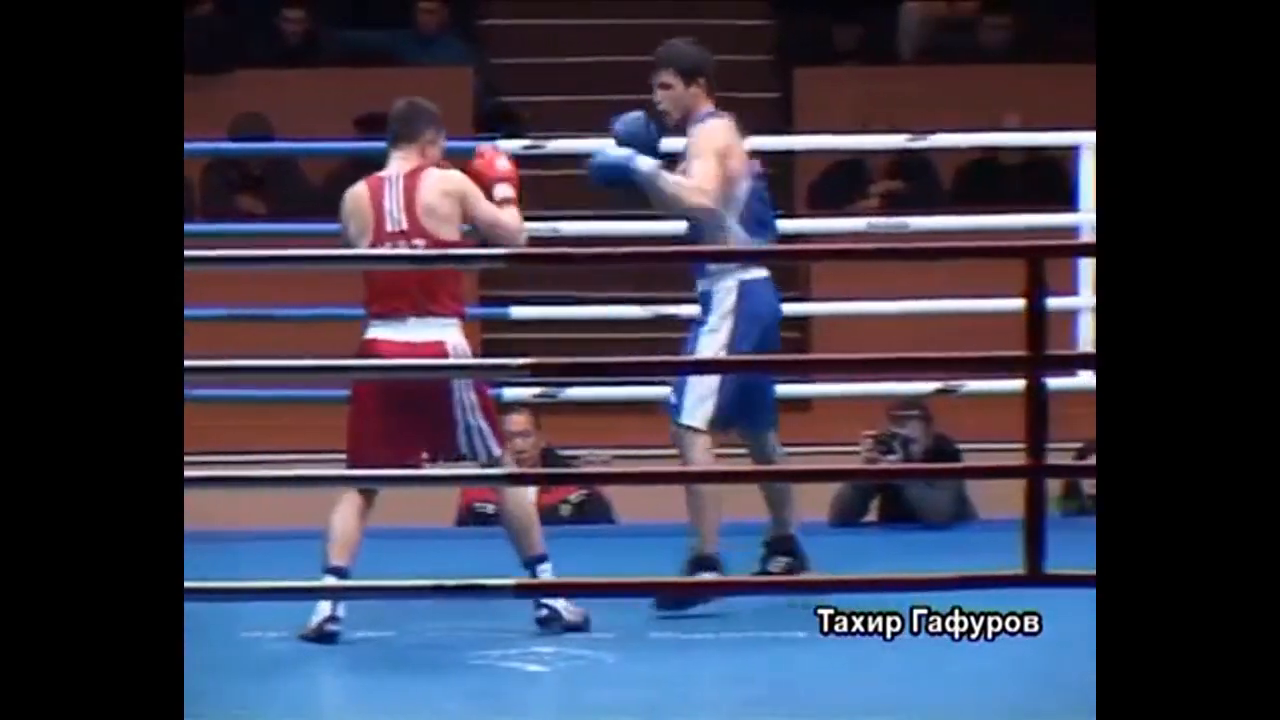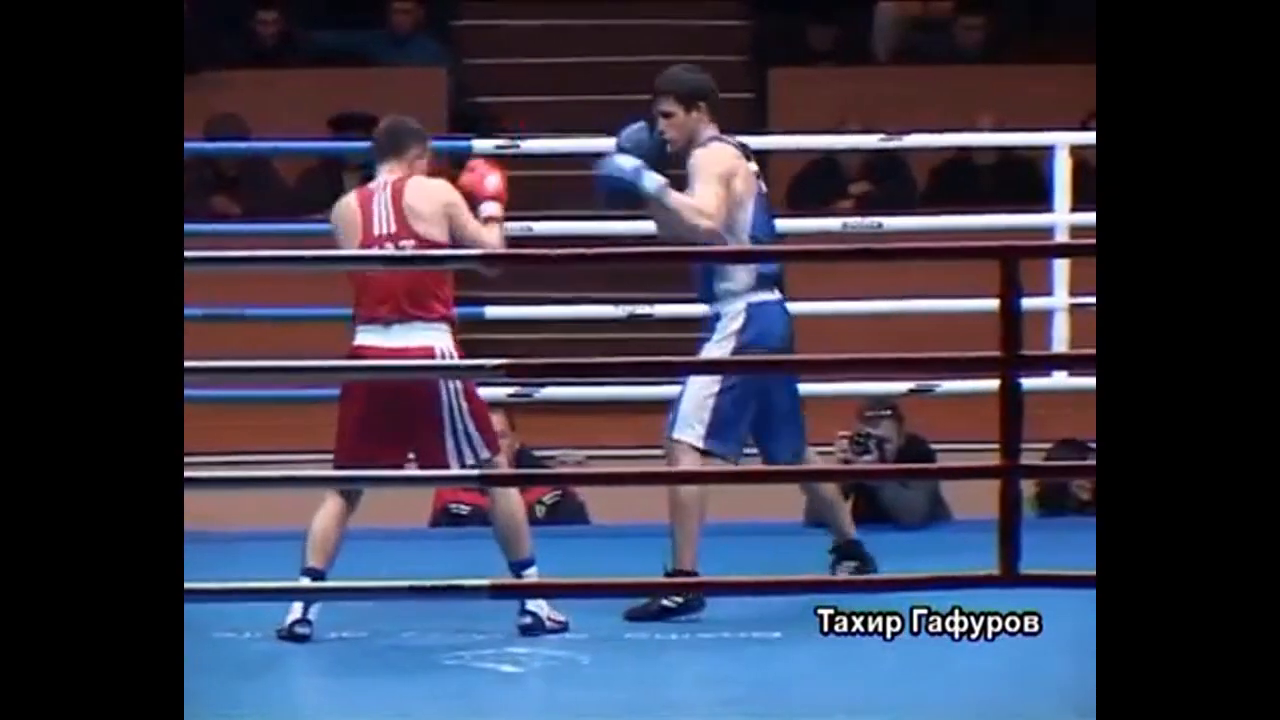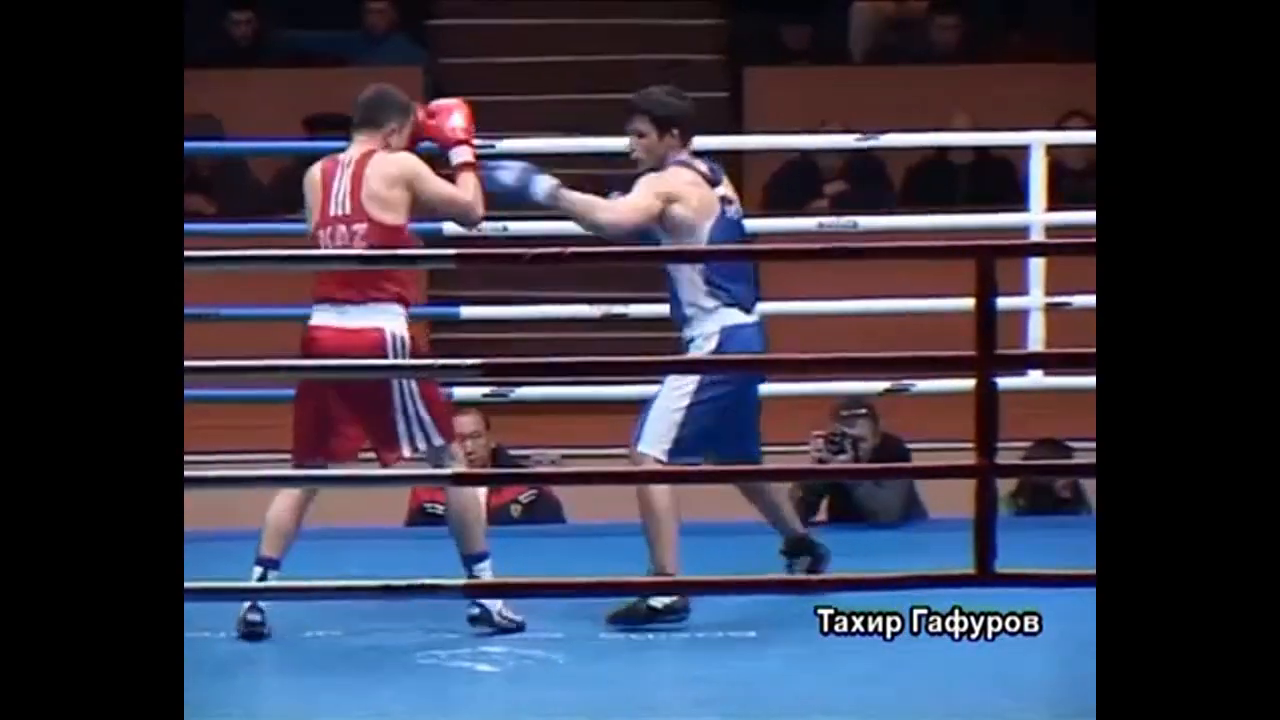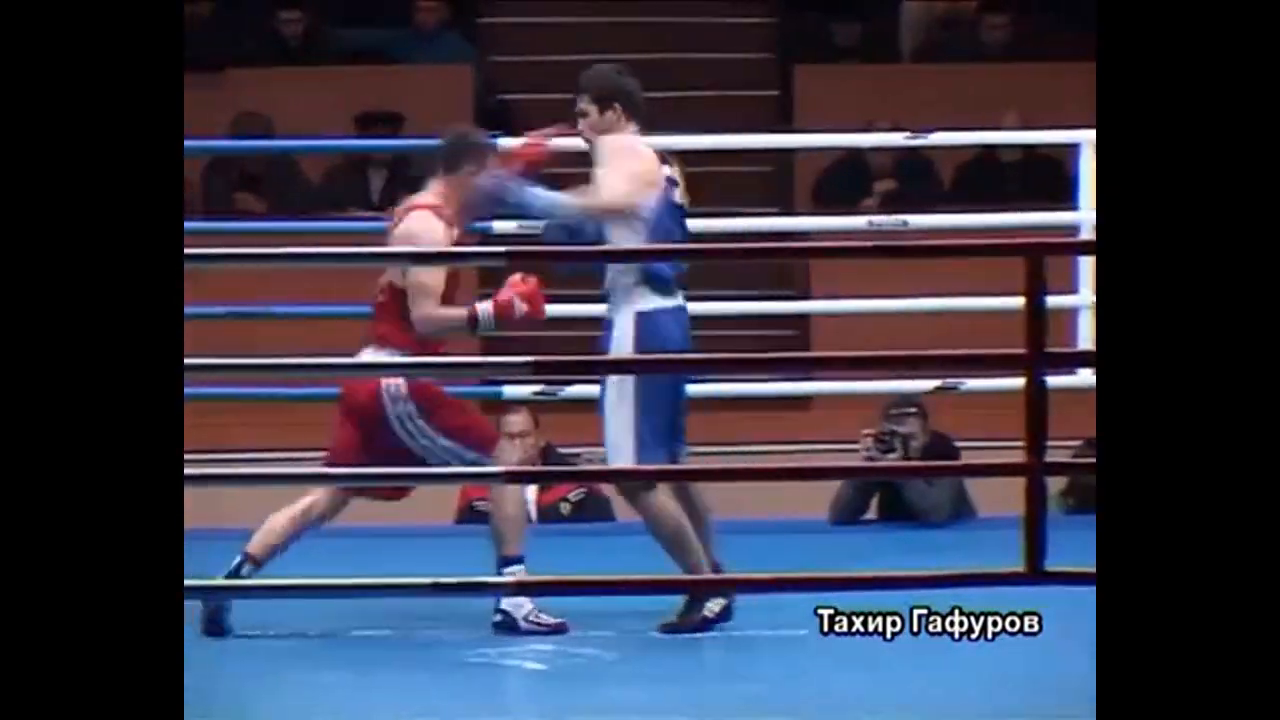
dt=0.5s
person 1, frame 1
left shoulder: (711, 134)
right shoulder: (711, 137)
left elbow: (699, 201)
right elbow: (697, 207)
left wrist: (640, 167)
right wrist: (640, 164)
left hip: (736, 297)
right hip: (748, 294)
left knee: (693, 427)
right knee: (756, 429)
left ankle: (705, 563)
right ankle: (785, 547)
person 1, frame 2
left shoulder: (708, 156)
right shoulder: (728, 157)
left elbow: (705, 225)
right elbow: (676, 229)
left wrist: (648, 182)
right wrist: (648, 178)
left hip: (745, 321)
right hip: (764, 315)
left knee: (685, 445)
right knee: (783, 449)
left ankle: (682, 582)
right ankle: (850, 548)
person 1, frame 3
left shoulder: (666, 184)
right shoulder: (711, 179)
left elbow: (612, 218)
left wrist: (536, 186)
left hip: (716, 340)
right hip: (738, 335)
left knee: (650, 456)
right knee: (734, 459)
left ankle: (667, 589)
right ankle: (802, 548)
person 1, frame 4
left shoulder: (620, 156)
right shoulder: (657, 164)
left elbow: (606, 203)
left wrist: (531, 197)
left hip: (641, 328)
right hip: (664, 321)
left knee: (636, 474)
right knee: (667, 464)
left ankle: (707, 591)
right ankle: (710, 573)
person 2, frame 1
left shoulder: (355, 197)
right shoulder: (451, 183)
right elbow: (516, 239)
right wrist: (504, 188)
left hip: (381, 350)
right hip: (441, 348)
left knee: (362, 484)
right knee: (501, 467)
left ankle: (330, 603)
right ankle: (546, 592)
person 2, frame 2
left shoulder: (346, 210)
right shoulder: (435, 191)
right elbow: (489, 250)
right wrist: (490, 204)
left hip: (370, 356)
right hip: (430, 354)
left knee: (346, 488)
right knee: (495, 475)
left ankle: (302, 607)
right ankle: (532, 603)
person 2, frame 3
left shoulder: (315, 176)
right shoulder: (399, 167)
right elbow: (472, 212)
right wrist: (461, 147)
left hip: (323, 335)
right hip: (380, 335)
left knee: (305, 473)
right knee: (445, 461)
left ankle: (257, 593)
right ankle: (484, 590)
person 2, frame 4
left shoulder: (419, 212)
right shoulder: (425, 225)
right elbow: (425, 318)
right wrist: (491, 312)
left hip: (369, 380)
right hip: (397, 389)
left knee: (330, 495)
right knee: (508, 460)
left ankle: (236, 580)
right ankle: (512, 603)
